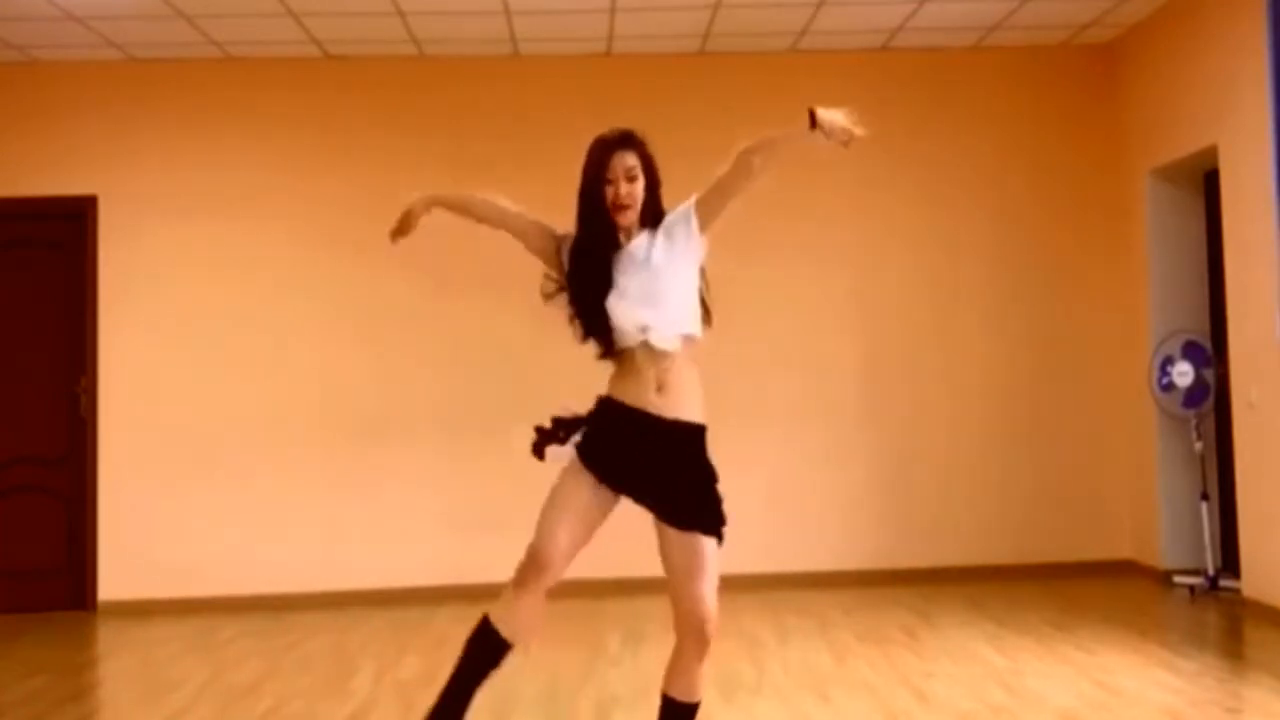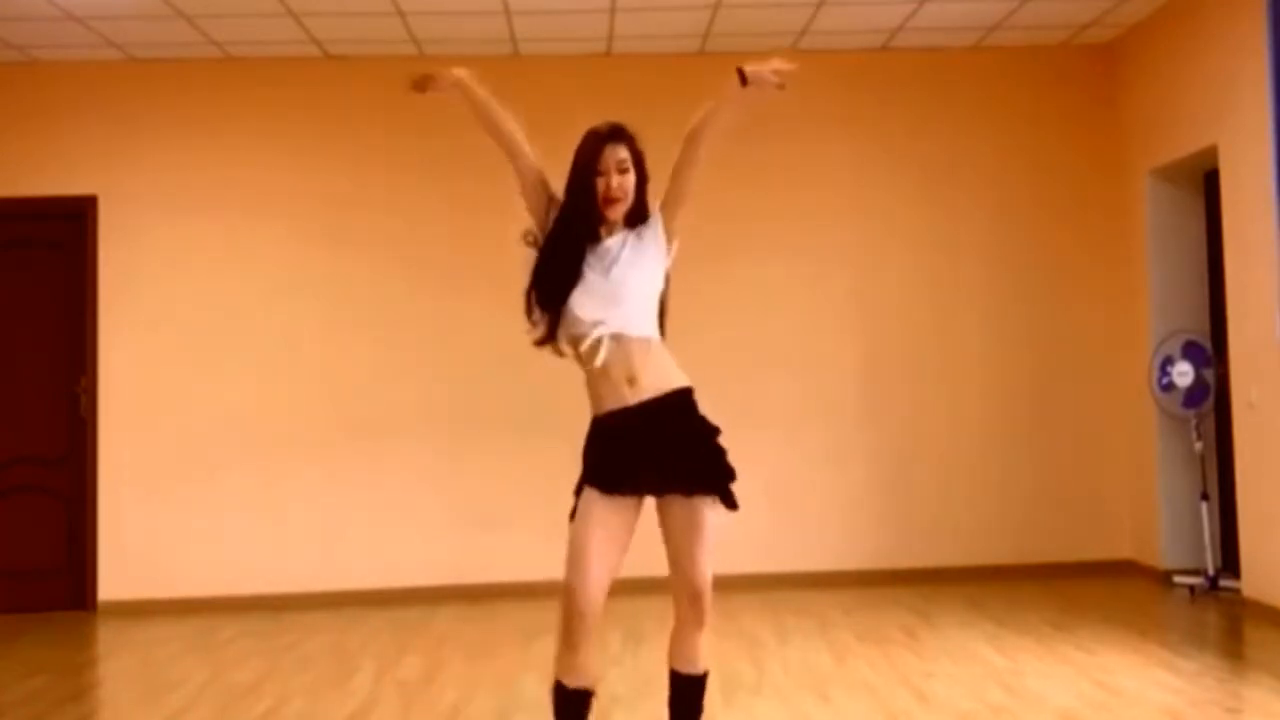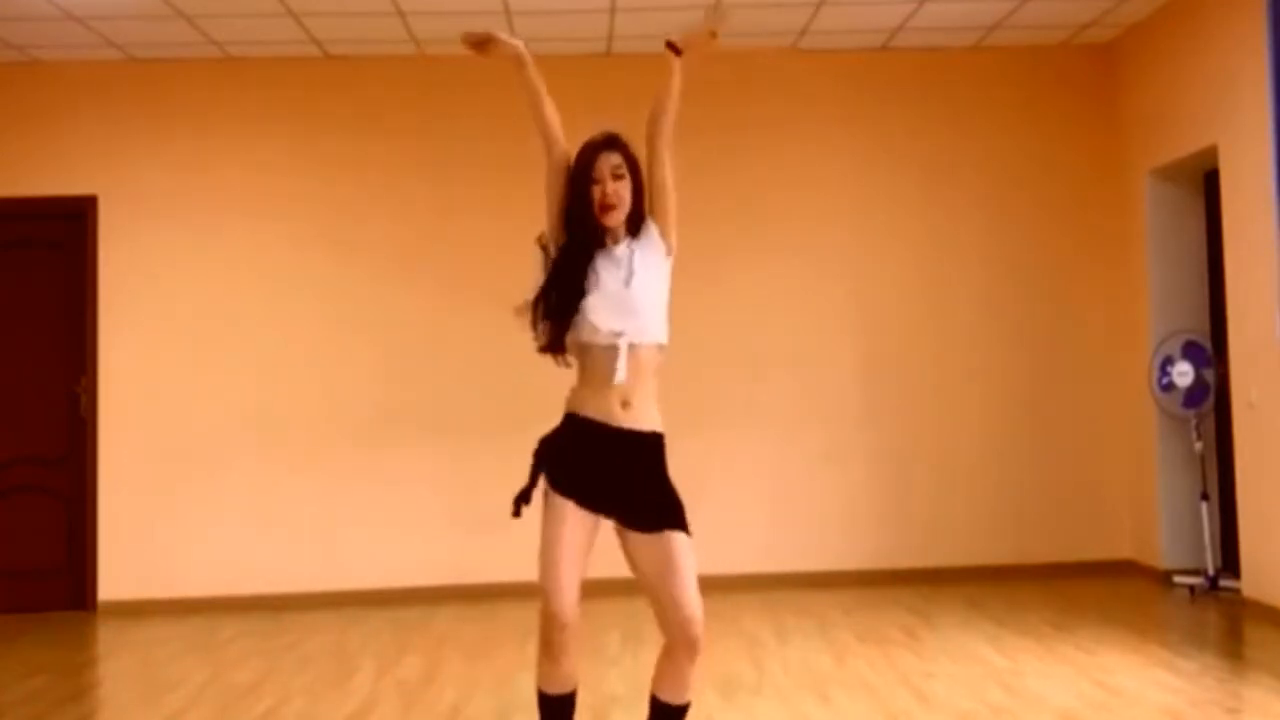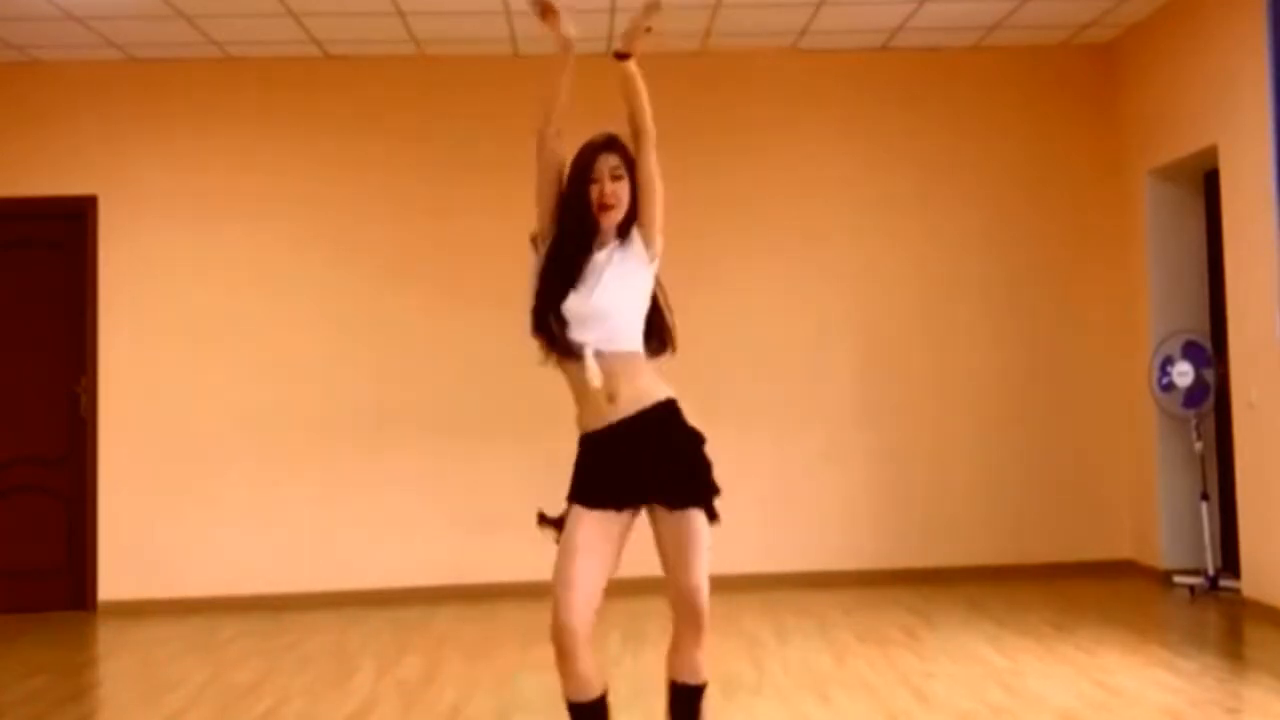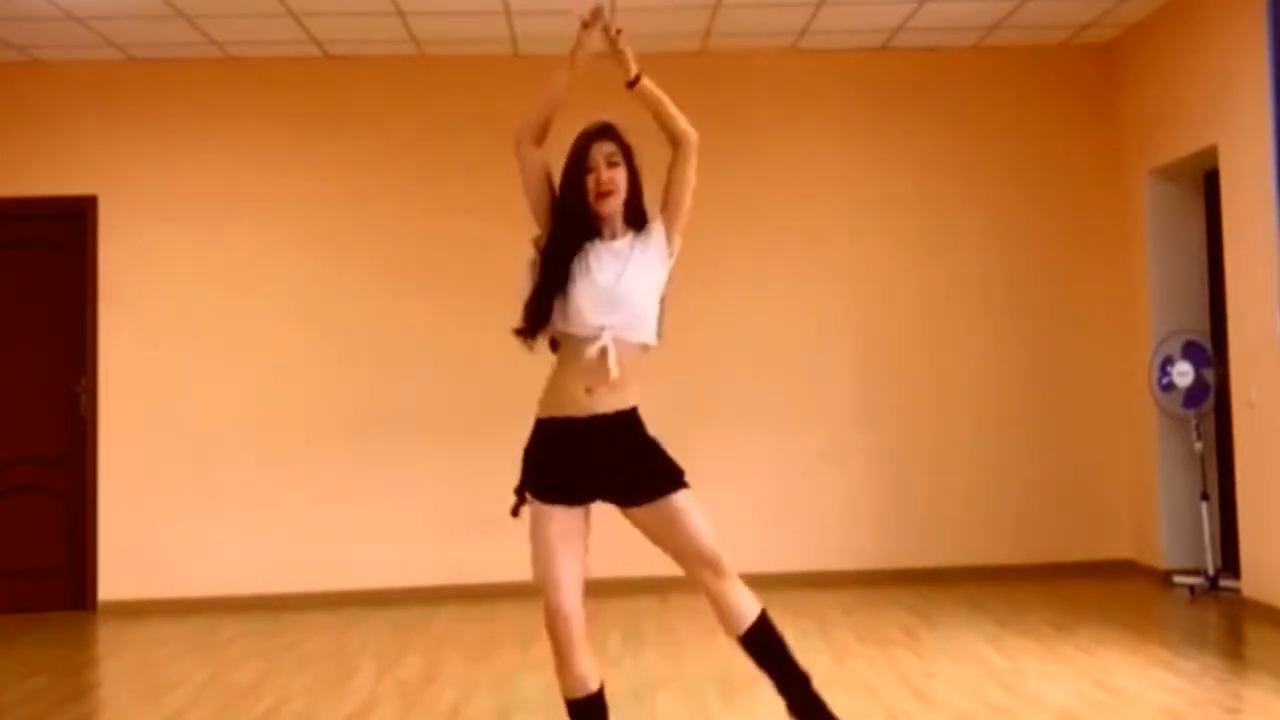
dt=0.3s
person 1, frame 1
left shoulder: (683, 234)
right shoulder: (581, 255)
left elbow: (749, 162)
right elbow: (506, 214)
left wrist: (813, 121)
right wrist: (435, 198)
left hip: (682, 445)
right hip: (615, 433)
left knee: (698, 629)
right knee: (534, 575)
person 1, frame 2
left shoulder: (654, 237)
right shoulder: (562, 240)
left elbow: (697, 143)
right elbow: (518, 150)
left wrist: (744, 80)
right wrist: (464, 84)
left hip: (676, 422)
right hip: (612, 439)
left knee: (695, 599)
right knee: (580, 611)
person 1, frame 3
left shoulder: (656, 247)
right shoulder: (568, 254)
left elbow: (661, 143)
right elbow: (555, 152)
right wrist: (523, 63)
left hip: (643, 460)
right hip: (578, 450)
left knee: (687, 632)
right knee: (558, 621)
person 1, frame 4
left shoulder: (642, 249)
right shoulder: (560, 253)
left elbow: (644, 141)
right elbow: (546, 144)
left hip: (662, 438)
right hip: (601, 460)
left knee: (693, 610)
right knee: (568, 630)
person 1, frame 5
left shoulder: (658, 239)
right shoulder: (562, 242)
left elbow: (684, 142)
right elbow: (526, 143)
left wrist: (633, 75)
right wrist: (574, 60)
left hip: (624, 438)
right hip: (559, 446)
left knee: (712, 568)
right knee: (562, 619)
